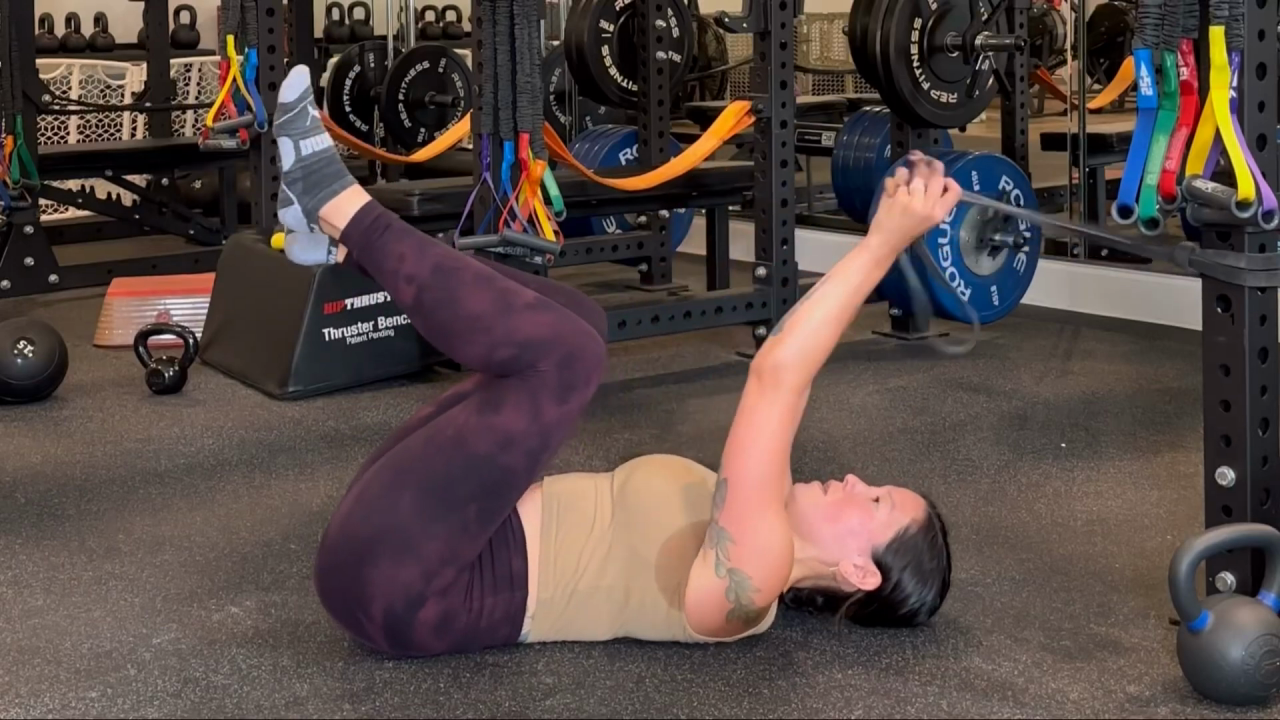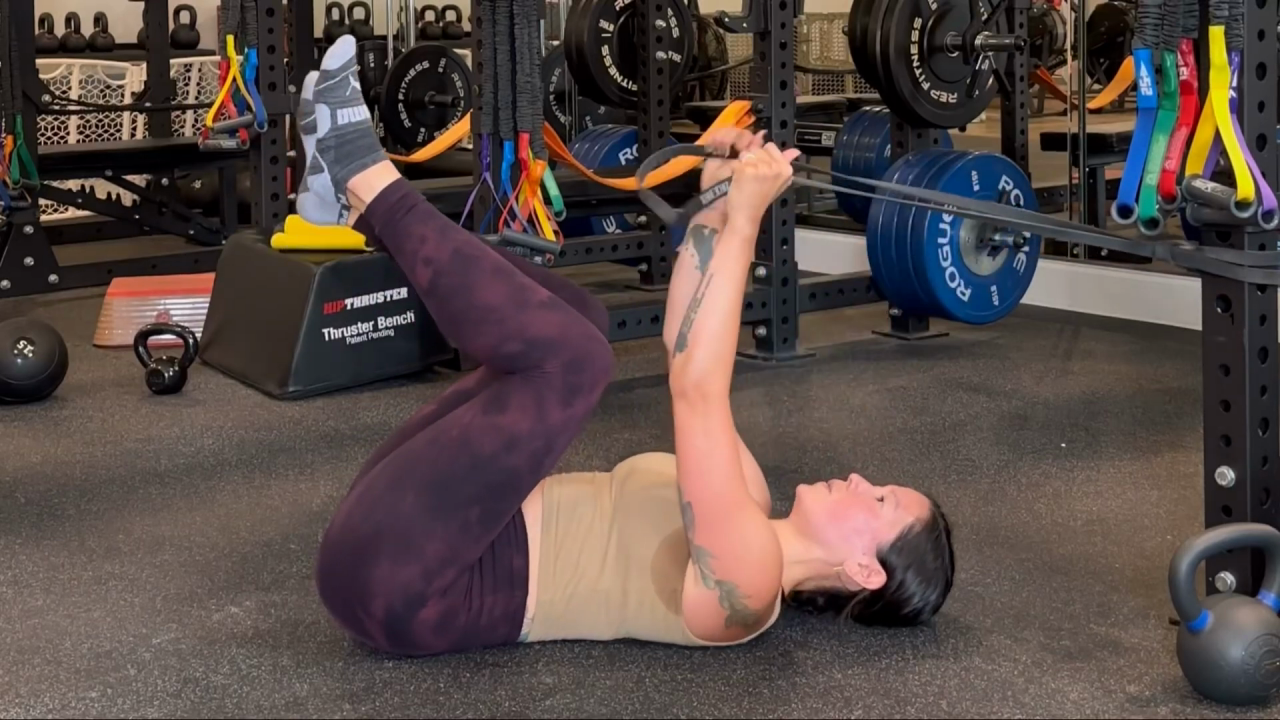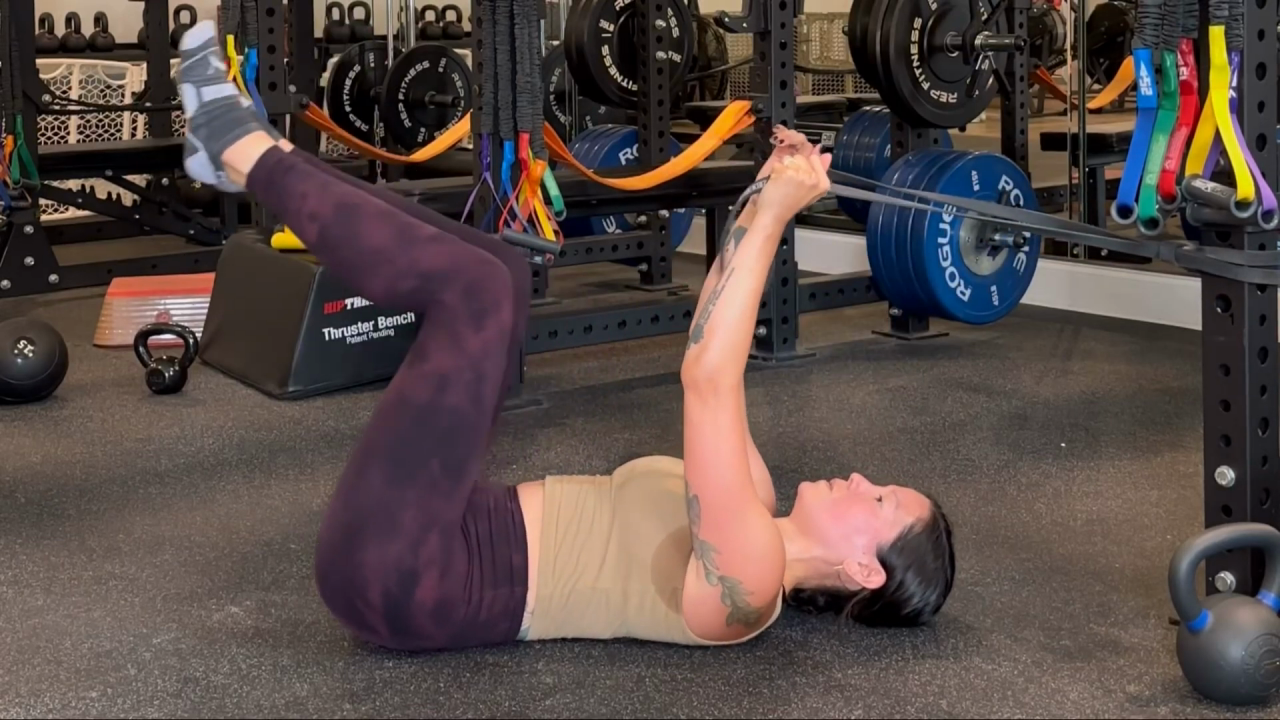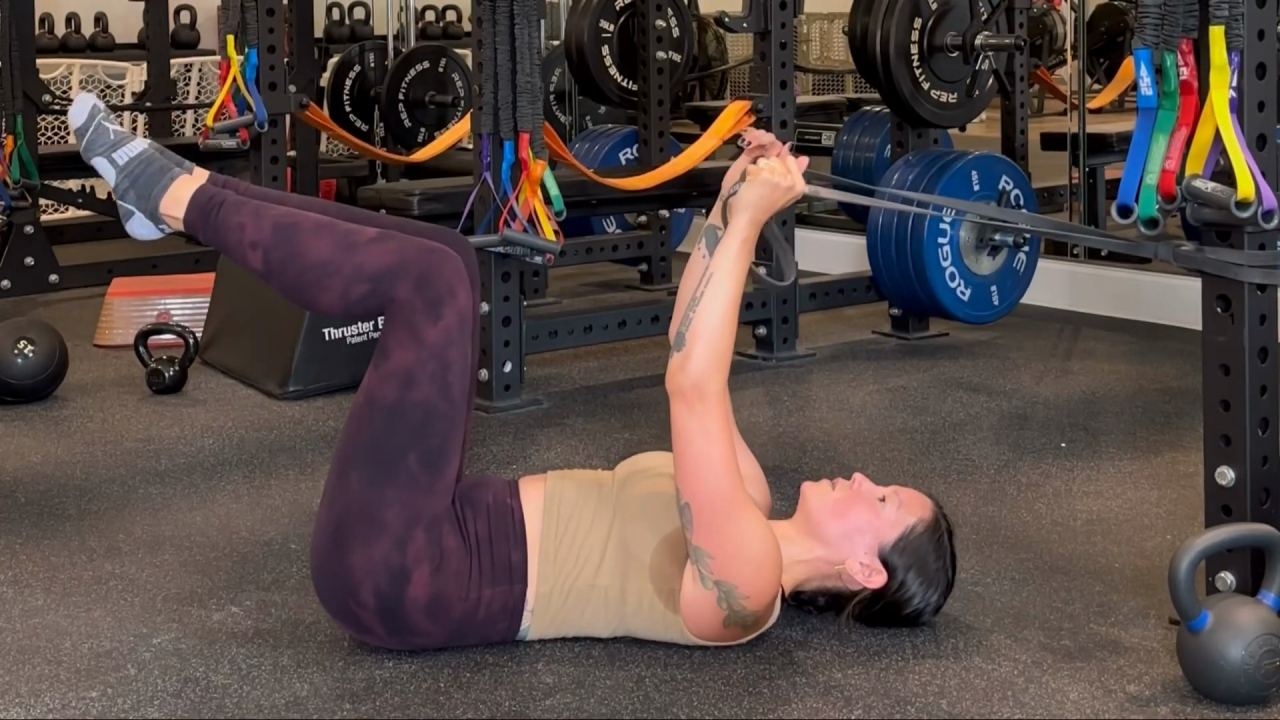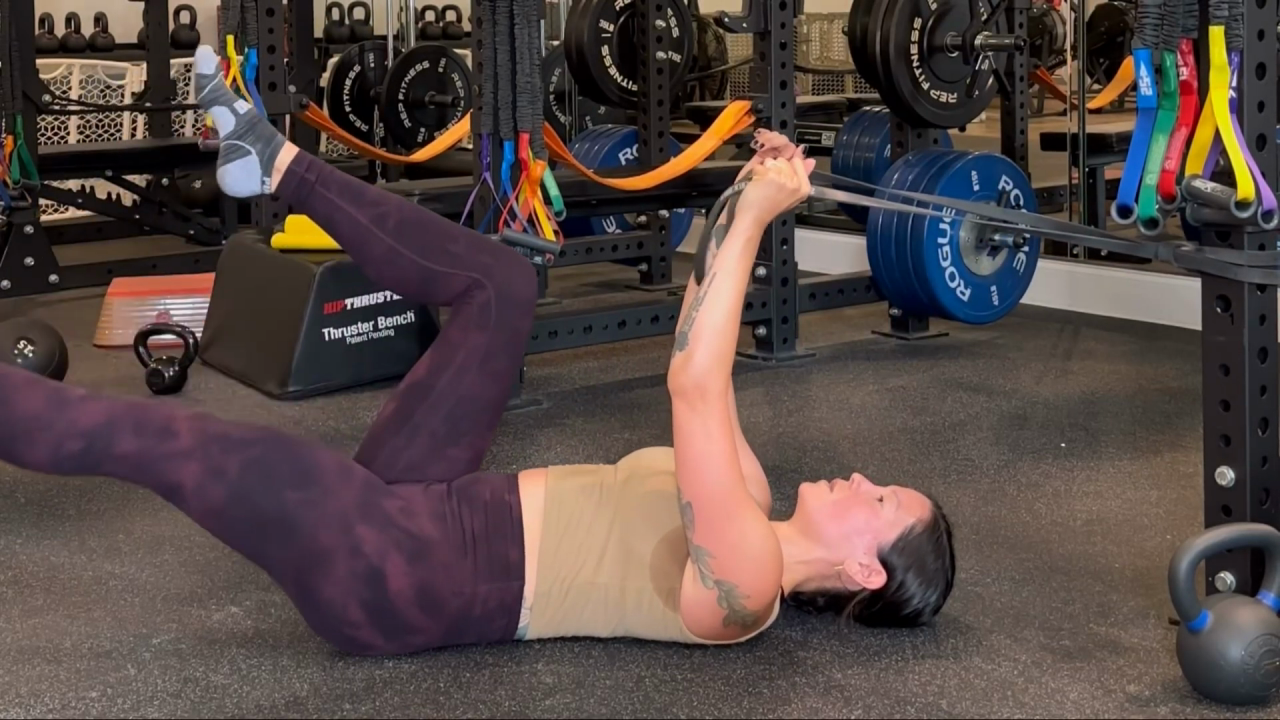
dt=1s
person 1, frame 1
left shoulder: (750, 581)
right shoulder: (754, 532)
left elbow: (781, 375)
right elbow: (790, 364)
left wrist: (884, 243)
right wrist: (882, 242)
left hip: (394, 579)
right hip: (408, 529)
left knee: (562, 351)
right knee: (570, 319)
left ankle: (338, 204)
right ankle: (341, 242)
person 1, frame 2
left shoulder: (746, 580)
right shoulder: (749, 518)
left elbow: (697, 390)
right elbow: (686, 349)
left wrist: (743, 223)
right wrist: (712, 207)
left hip: (396, 577)
right hip: (421, 521)
left knee: (570, 353)
right knee: (570, 319)
left ankle: (368, 181)
right ankle: (356, 196)
person 1, frame 3
left shoulder: (742, 581)
right shoulder: (748, 521)
left elbow: (708, 382)
right elbow: (717, 364)
left wrist: (771, 219)
right wrist: (762, 204)
left hip: (400, 573)
right hip: (437, 551)
left knee: (472, 285)
right knee: (494, 272)
left ankle: (245, 153)
right ankle: (263, 155)
person 1, frame 4
left shoulder: (743, 584)
right shoulder: (752, 513)
left elbow: (693, 390)
right elbow: (697, 363)
left wrist: (747, 222)
right wrist: (729, 207)
left hip: (398, 577)
right hip: (442, 534)
left knee: (427, 277)
right knee: (440, 260)
left ankle: (175, 202)
right ankle: (187, 188)
person 1, frame 5
left shoulder: (741, 584)
right shoulder: (752, 508)
left elbow: (694, 388)
right elbow: (703, 368)
left wrist: (750, 221)
right wrist: (742, 208)
left hip: (387, 578)
right hip: (418, 515)
left knee: (156, 432)
right knee: (502, 280)
right ankle: (274, 164)
